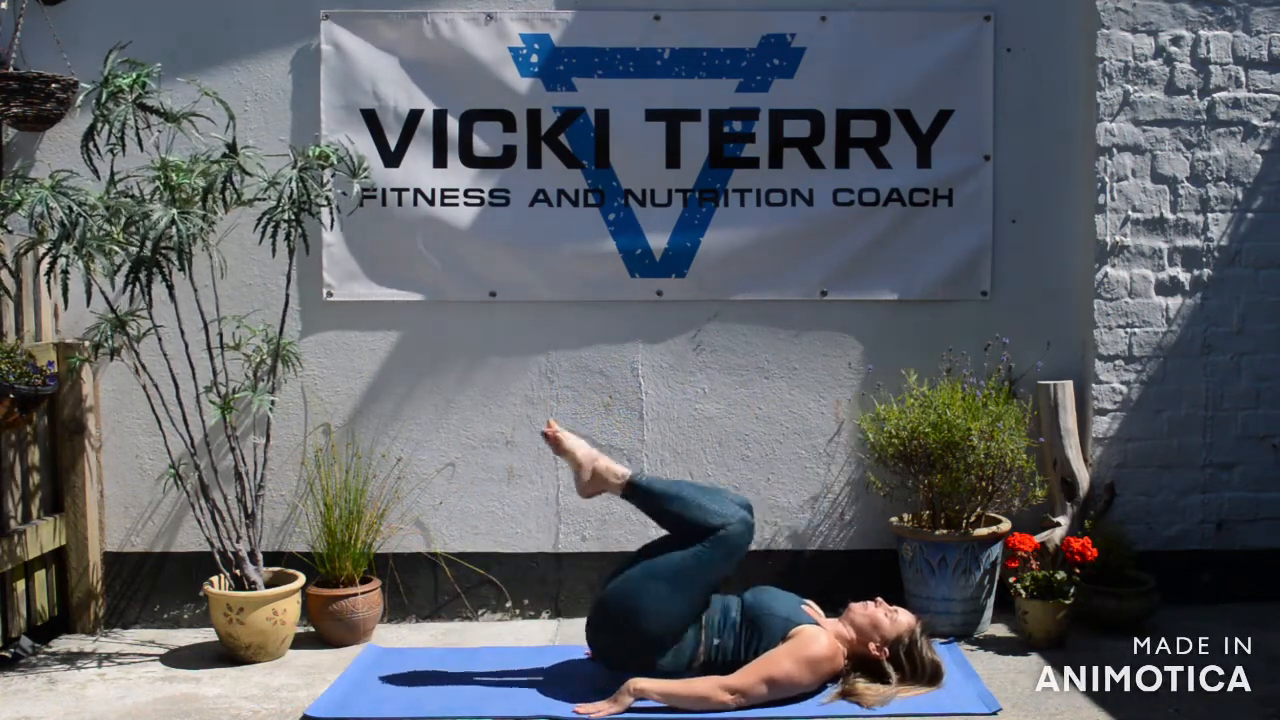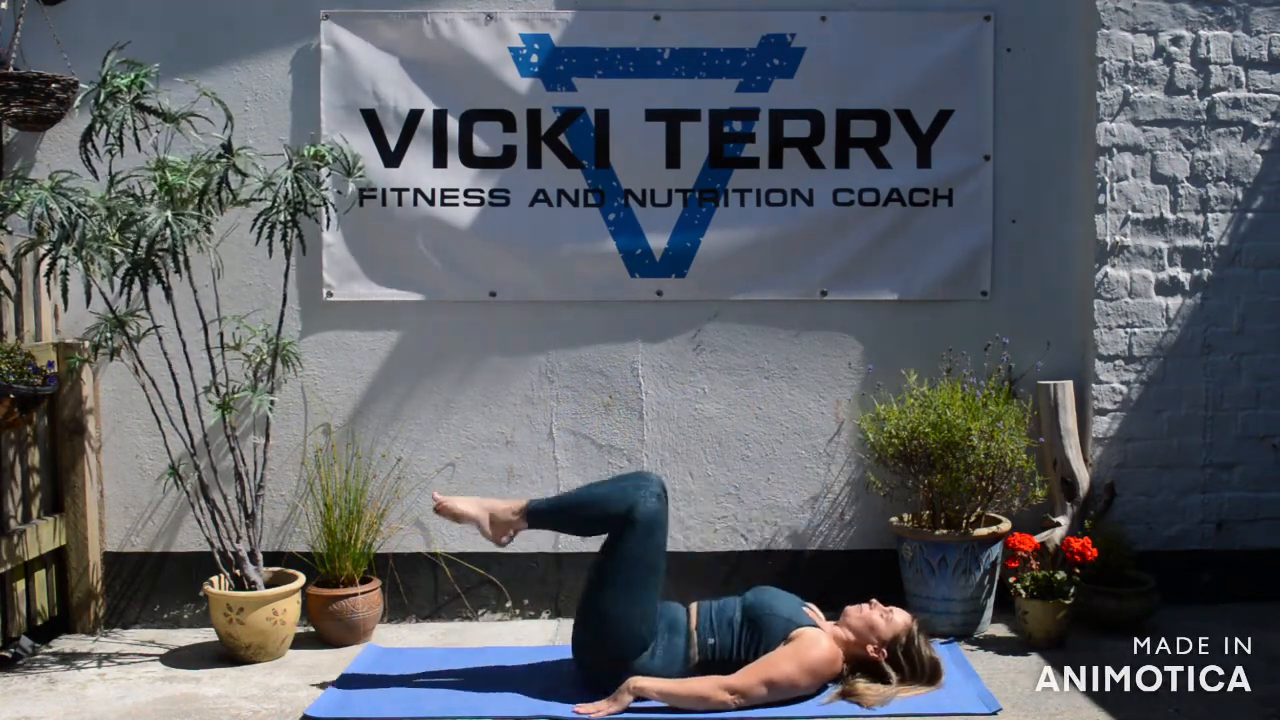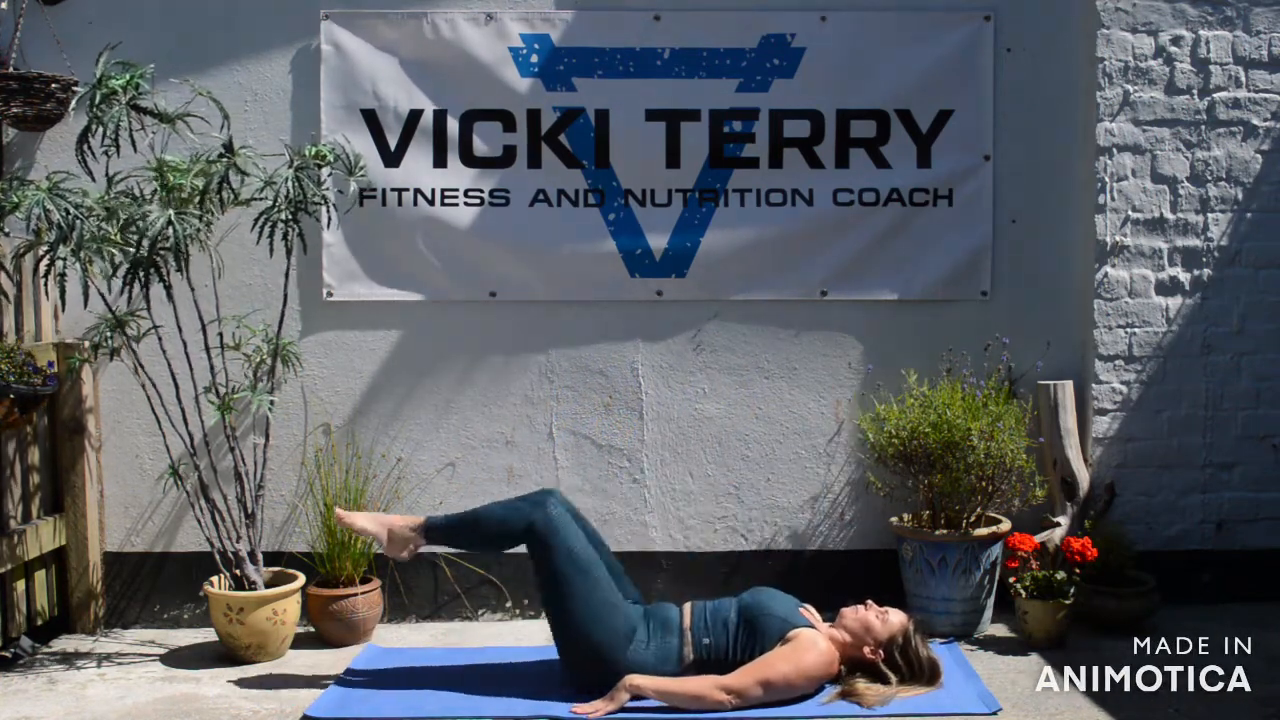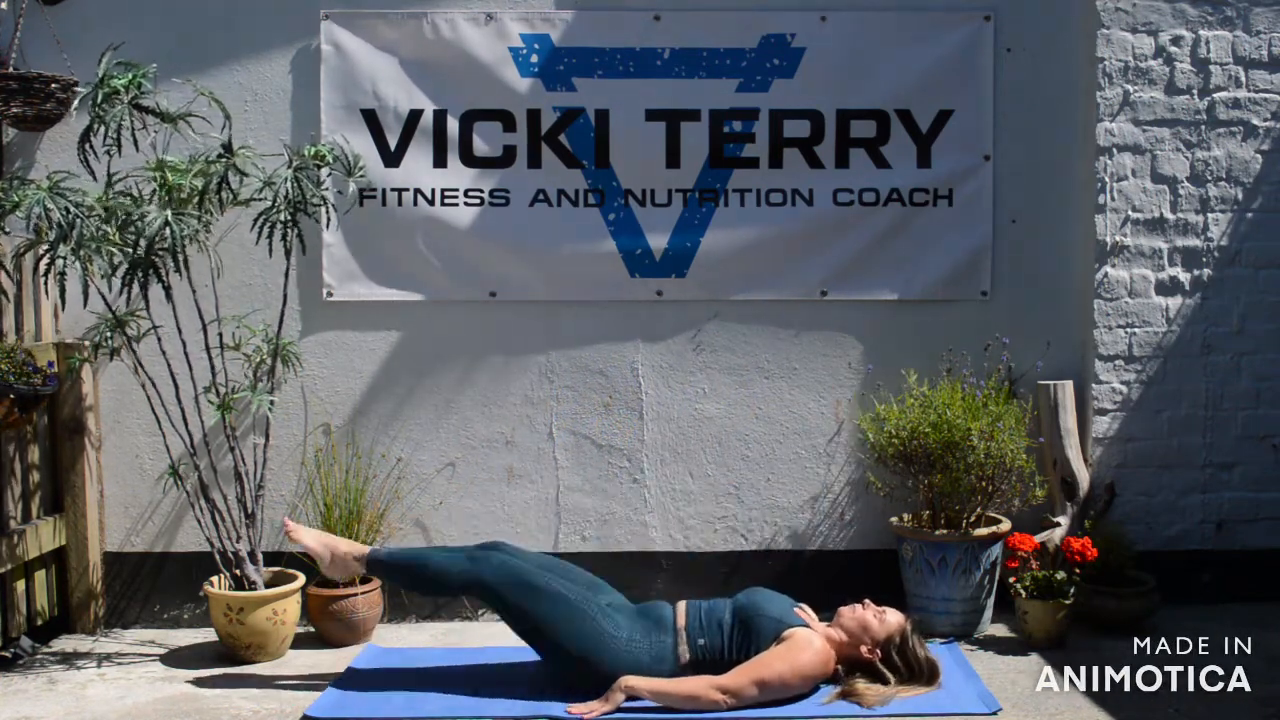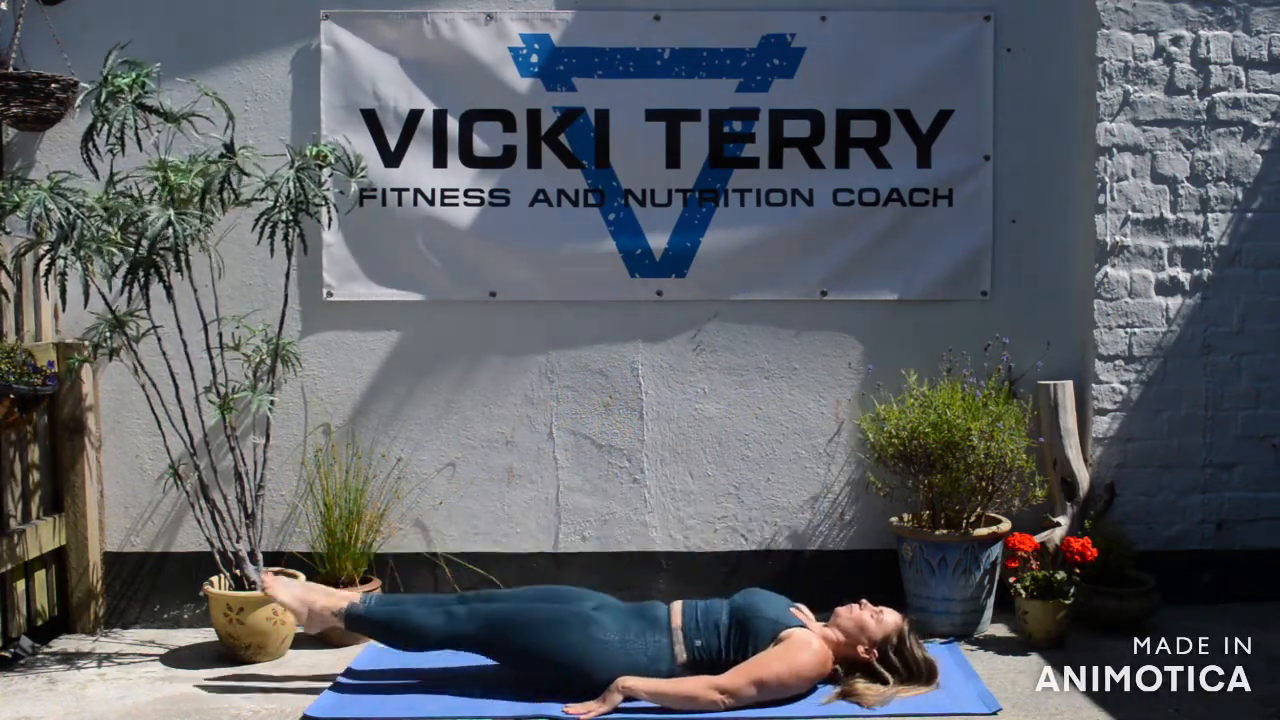
dt=0.3s
person 1, frame 1
left shoulder: (820, 652)
right shoulder: (814, 620)
left wrist: (637, 687)
left knee: (733, 523)
right knee: (732, 520)
left ankle: (611, 476)
right ankle: (612, 477)
person 1, frame 2
left shoulder: (818, 656)
right shoulder: (817, 626)
left hip: (630, 659)
right hip: (662, 629)
left knee: (644, 493)
right knee: (642, 497)
left ankle: (511, 516)
right ankle: (512, 516)
person 1, frame 3
left shoulder: (816, 656)
right shoulder: (811, 628)
left hip: (626, 657)
right hip: (644, 621)
left knee: (545, 512)
right knee: (553, 510)
left ankle: (412, 531)
right ankle: (417, 531)
person 1, frame 4
left shoulder: (811, 658)
right shoulder: (807, 625)
left hip: (627, 649)
right hip: (637, 617)
left knee: (487, 567)
right knee: (498, 558)
left ankle: (354, 559)
right ankle: (357, 557)
person 1, frame 5
left shoulder: (811, 656)
right shoulder: (807, 625)
left hip: (625, 652)
right hip: (633, 616)
left knee: (465, 619)
right knee: (478, 605)
left ankle: (335, 609)
right ankle: (340, 604)
